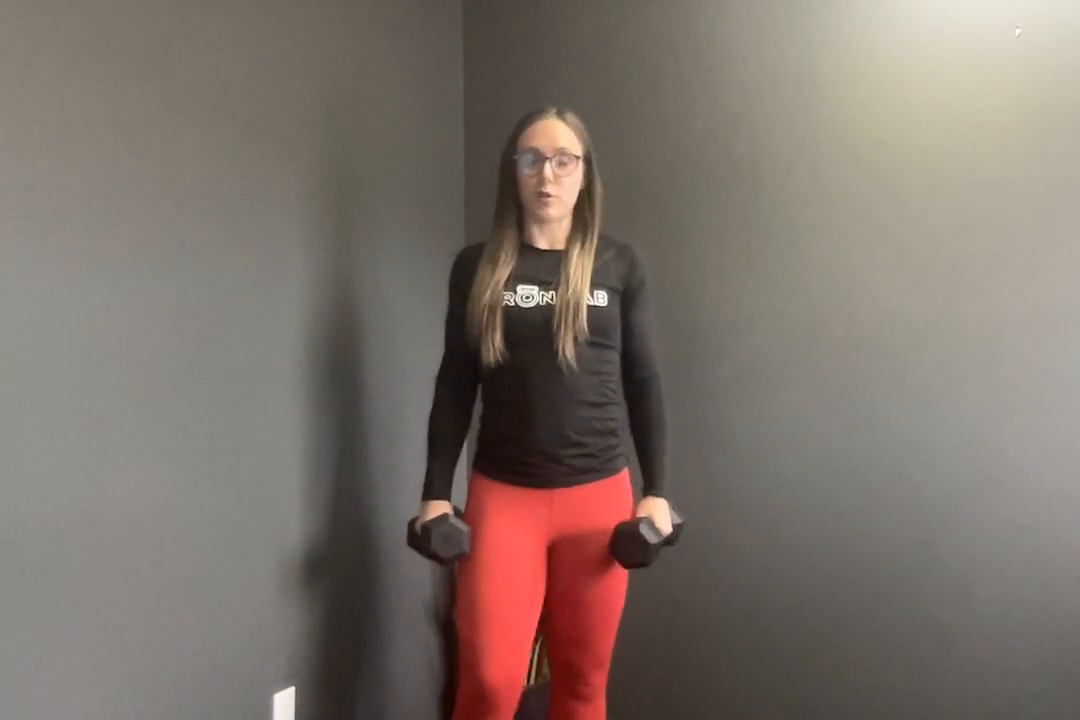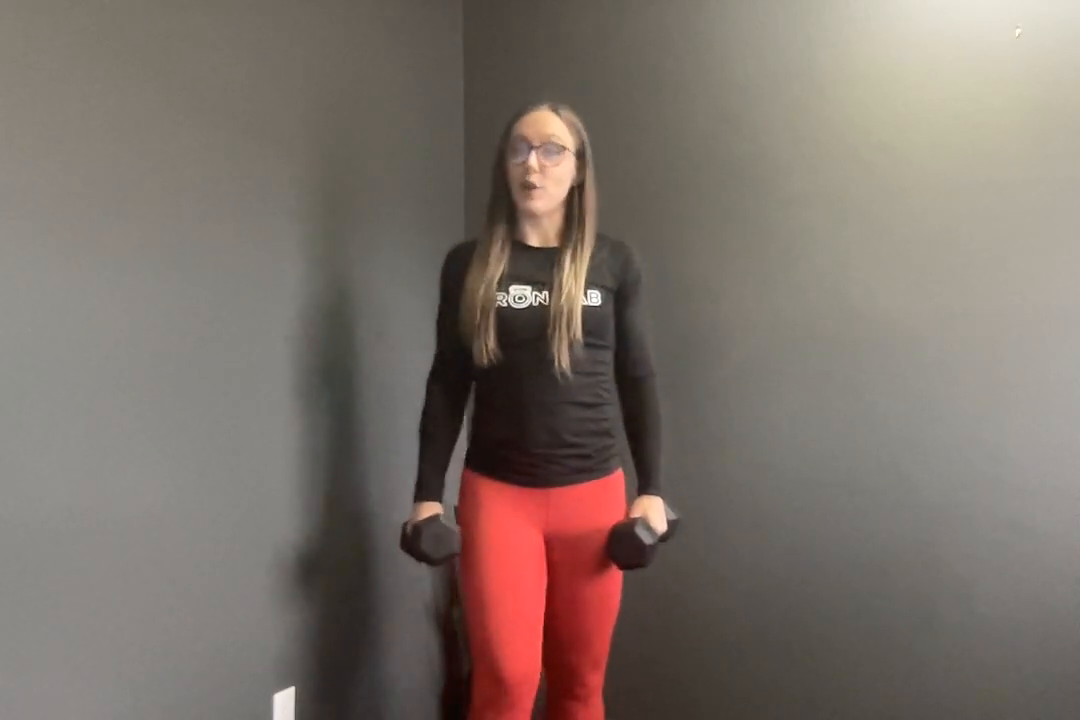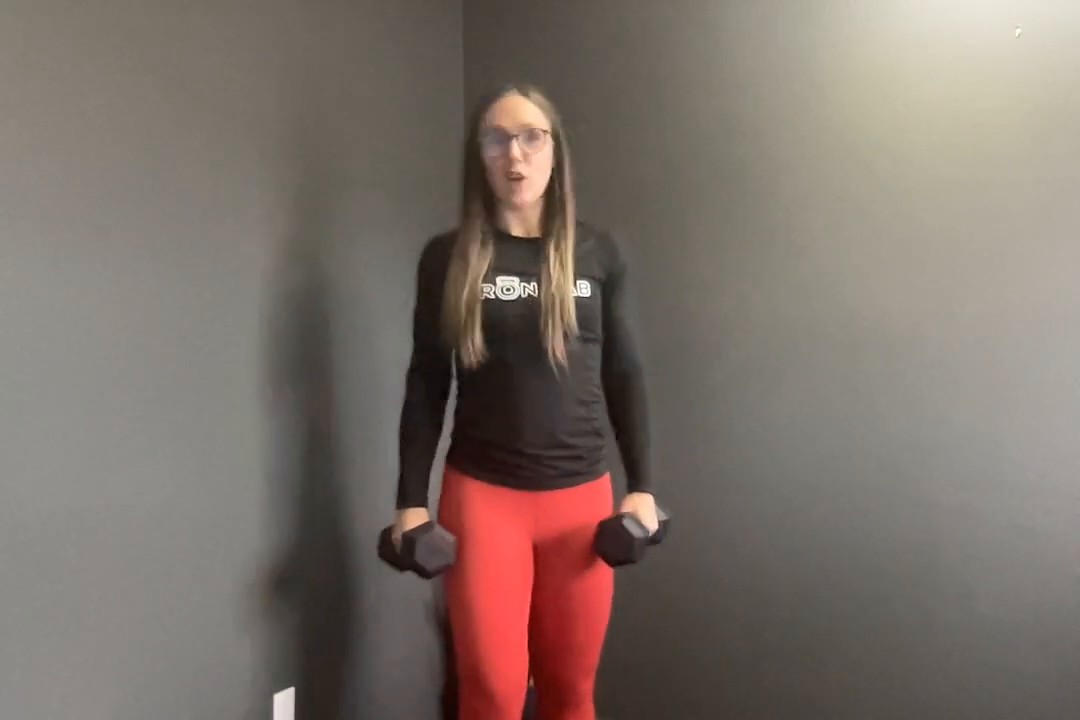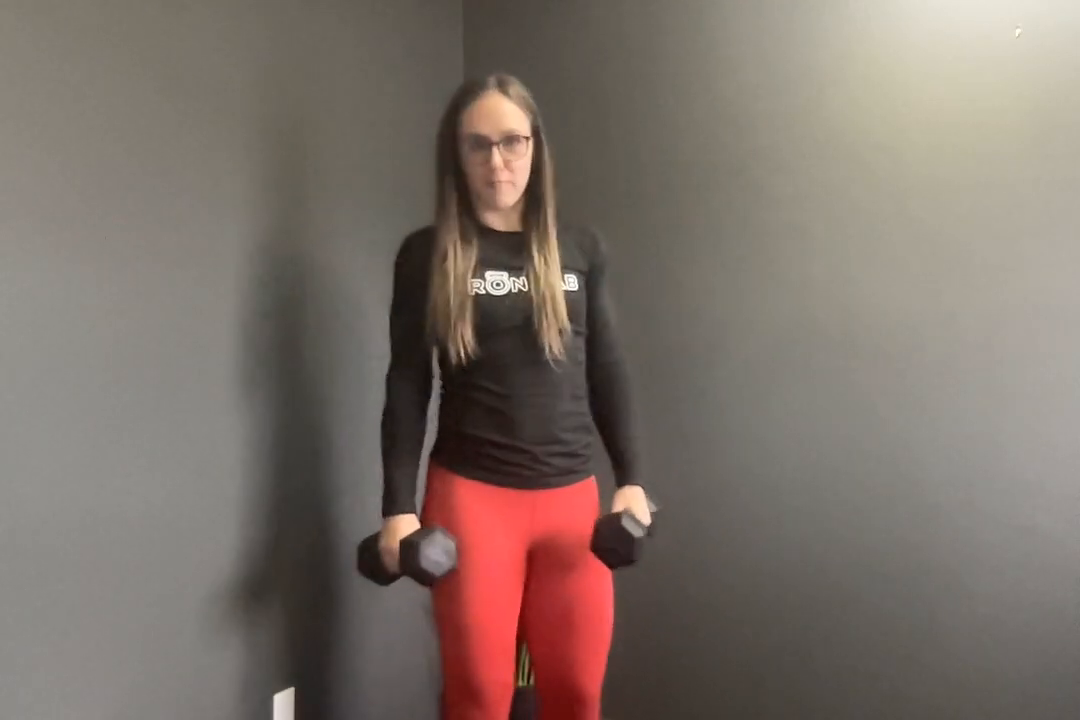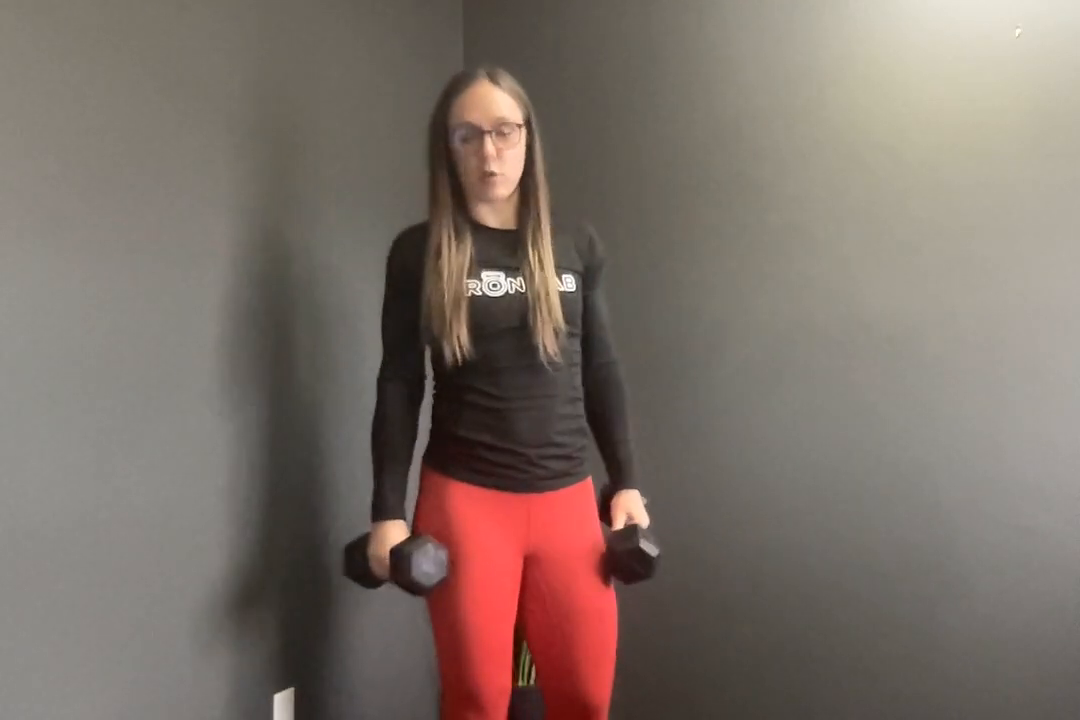
dt=0.4s
person 1, frame 1
left shoulder: (619, 265)
right shoulder: (477, 267)
left elbow: (643, 381)
right elbow: (454, 386)
left wrist: (656, 491)
right wrist: (435, 492)
left hip: (598, 493)
right hip: (501, 493)
person 1, frame 2
left shoulder: (613, 262)
right shoulder: (468, 265)
left elbow: (637, 379)
right elbow: (446, 386)
left wrist: (651, 488)
right wrist: (427, 493)
left hip: (592, 492)
right hip: (495, 492)
person 1, frame 3
left shoulder: (598, 253)
right shoulder: (447, 257)
left elbow: (623, 374)
right elbow: (426, 385)
left wrist: (641, 486)
right wrist: (411, 500)
left hip: (581, 495)
right hip: (480, 495)
person 1, frame 4
left shoulder: (581, 248)
right shoulder: (425, 254)
left elbow: (606, 370)
right elbow: (407, 385)
left wrist: (630, 478)
right wrist: (399, 505)
left hip: (570, 495)
right hip: (468, 495)
person 1, frame 5
left shoulder: (577, 246)
right shoulder: (418, 252)
left elbow: (601, 372)
right elbow: (399, 387)
left wrist: (626, 484)
right wrist: (387, 511)
left hip: (567, 498)
right hip: (463, 499)
